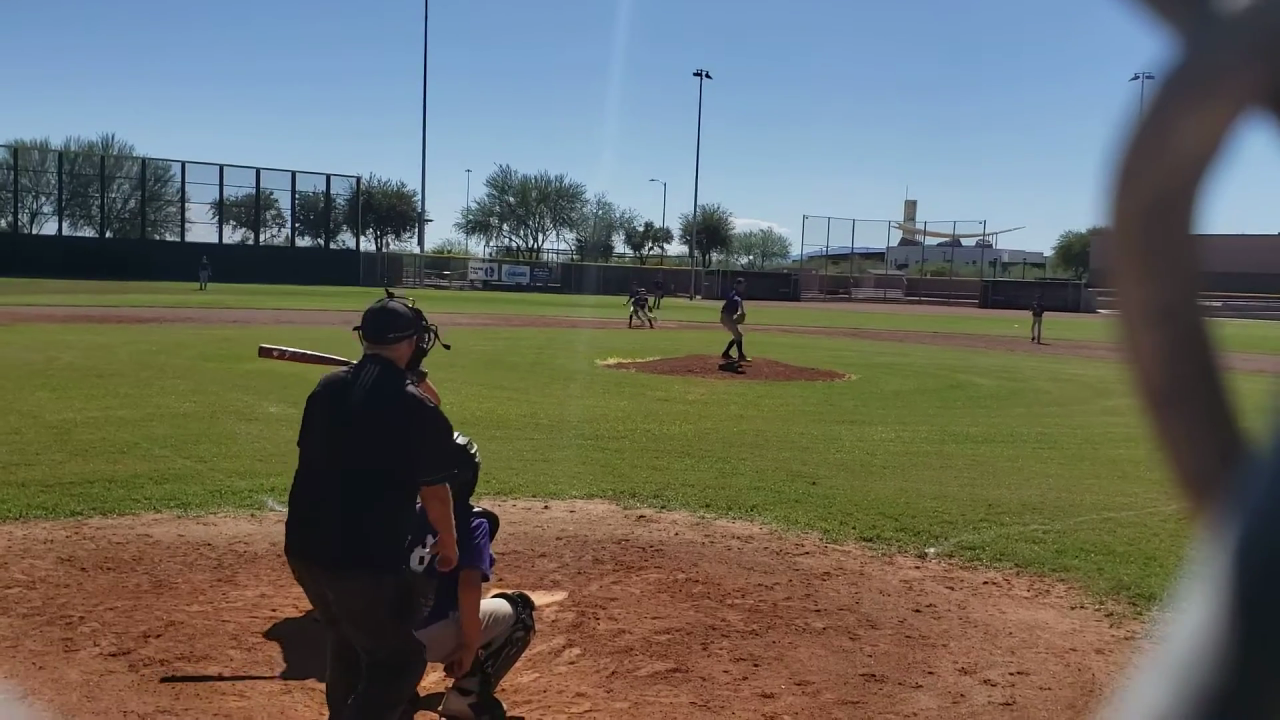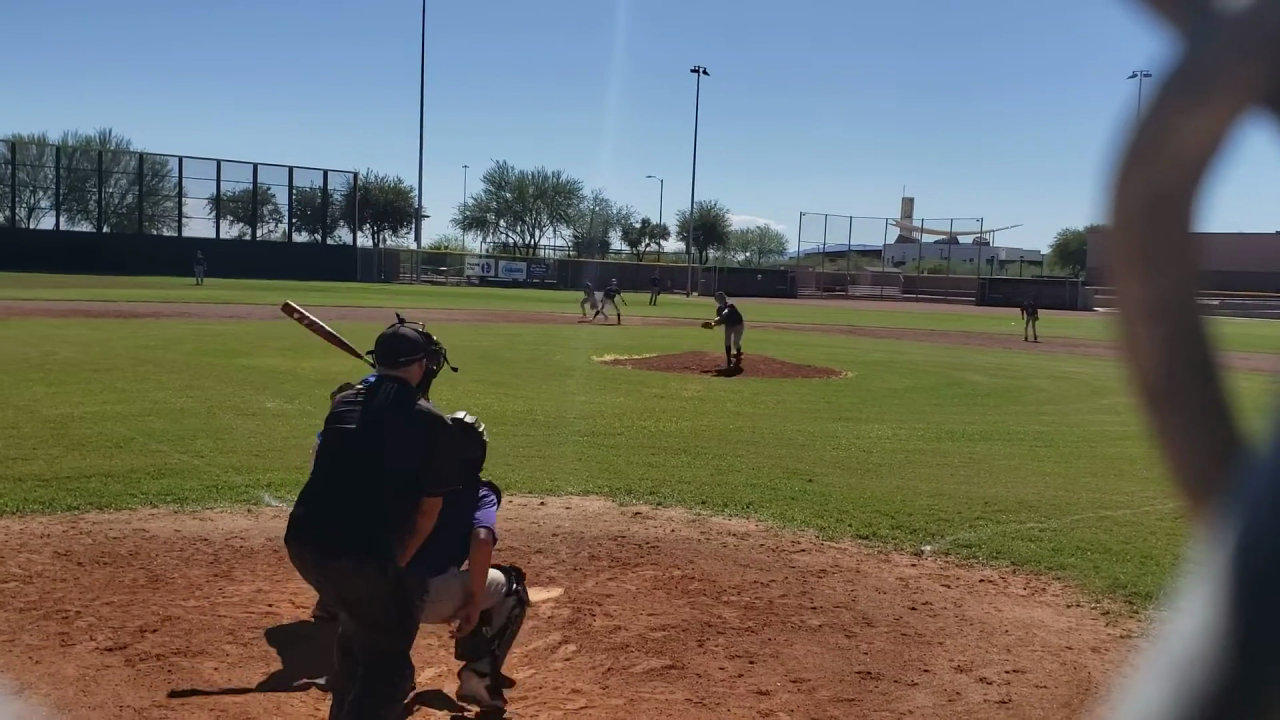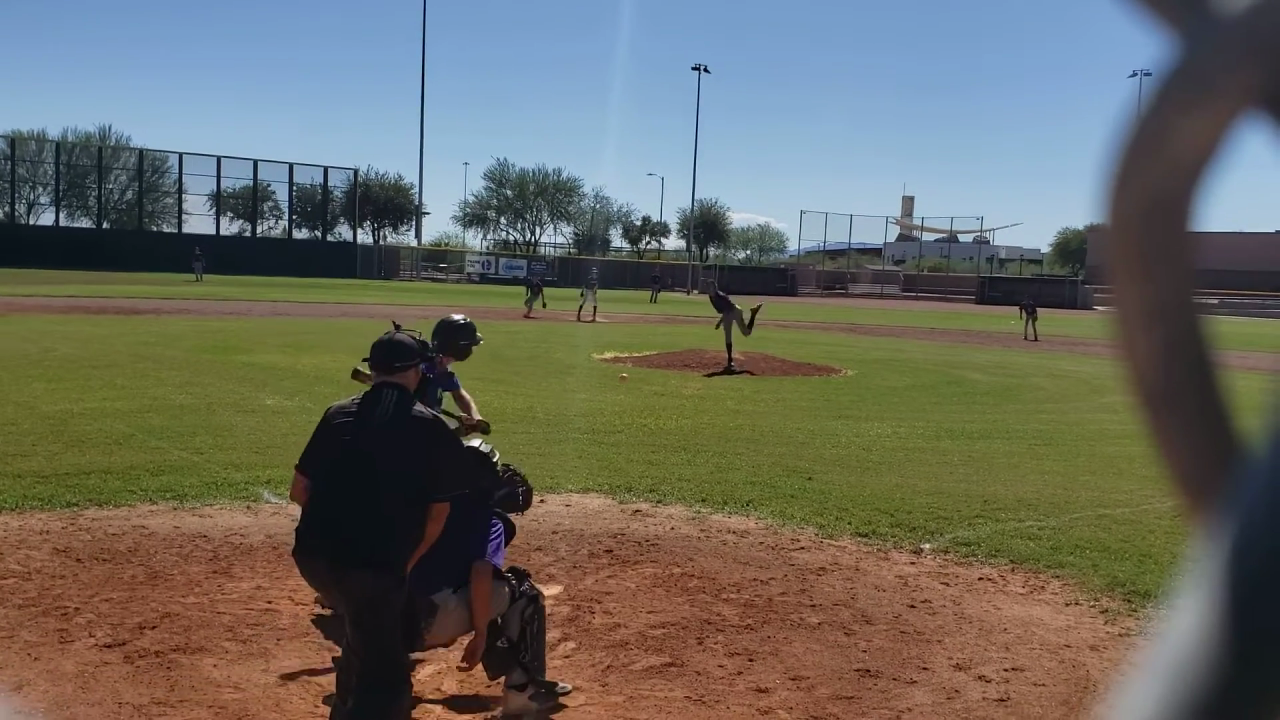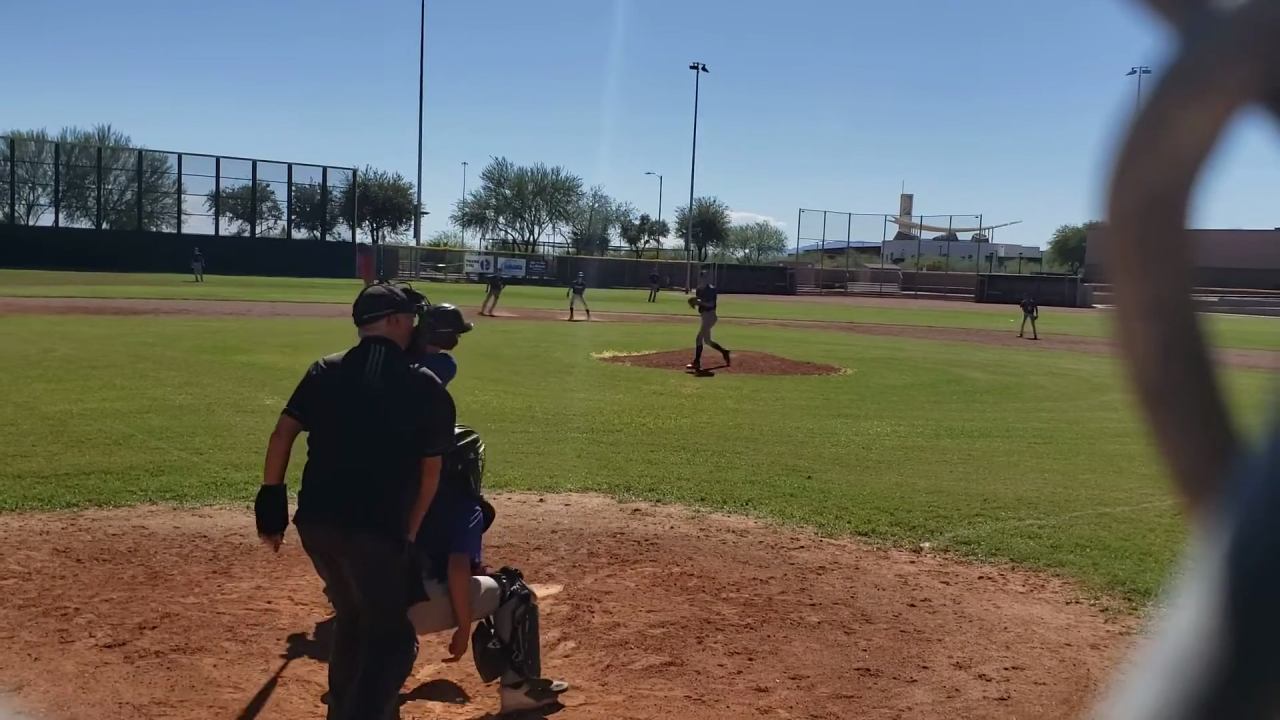
dt=0.5s
person 1, frame 1
left shoulder: (327, 388)
right shoulder: (416, 407)
right elbow: (434, 493)
right wrist: (448, 544)
left hip: (303, 547)
right hip: (365, 556)
left knee: (347, 635)
right knee: (397, 661)
person 1, frame 2
left shoulder: (344, 404)
right shoulder: (432, 424)
right elbow: (428, 509)
right wrist: (399, 558)
left hip: (303, 539)
right hip: (358, 551)
left knee: (359, 623)
right knee: (387, 668)
person 1, frame 3
left shoulder: (337, 415)
right shoulder: (437, 431)
left elbow: (299, 490)
right elbow: (436, 517)
right wrist: (404, 565)
left hip: (312, 552)
right hip: (371, 564)
left knee: (369, 626)
right knee: (386, 681)
person 1, frame 4
left shoulder: (325, 370)
right shoulder: (423, 385)
left elbow: (282, 434)
right elbow: (430, 470)
left wrist: (271, 496)
right wrist: (412, 524)
left hip: (316, 519)
right hip: (375, 527)
left knee: (351, 618)
right knee: (391, 638)
person 2, frame 1
right shoulder: (474, 522)
right elbow: (468, 585)
right wrist: (470, 646)
right hip: (436, 637)
right knee: (519, 611)
right ankle: (469, 695)
person 2, frame 2
right shoulder: (479, 493)
right elbow: (481, 540)
right wrist: (474, 605)
right hip: (436, 591)
right knee: (510, 588)
right ankle: (480, 678)
person 2, frame 3
right shoulder: (488, 519)
right elbow: (481, 575)
right wrist: (481, 636)
right hip: (434, 615)
right knee: (521, 591)
right ankle: (523, 689)
person 2, frame 4
right shoulder: (465, 505)
right elbow: (459, 568)
right wrist: (464, 625)
right hip: (423, 601)
right knee: (513, 591)
right ankle: (518, 687)
